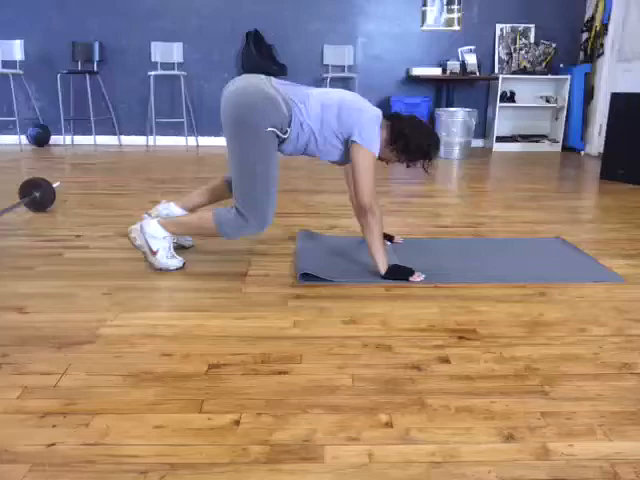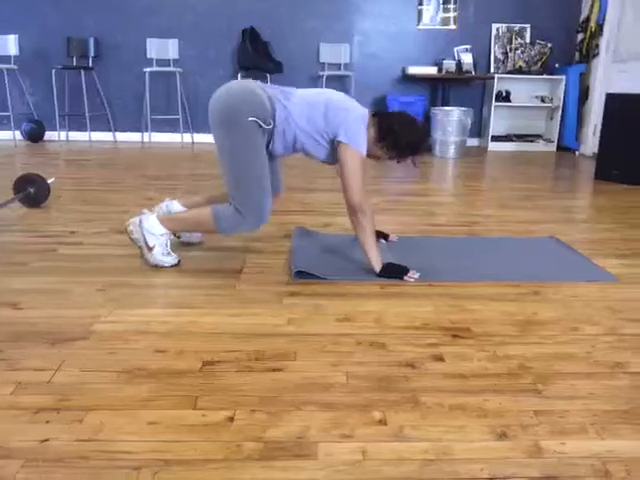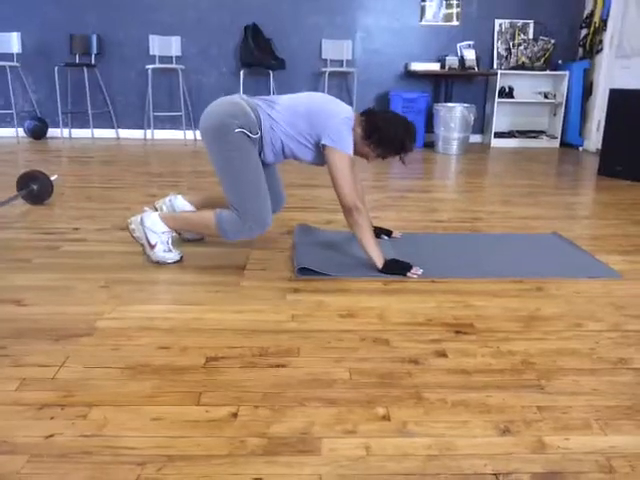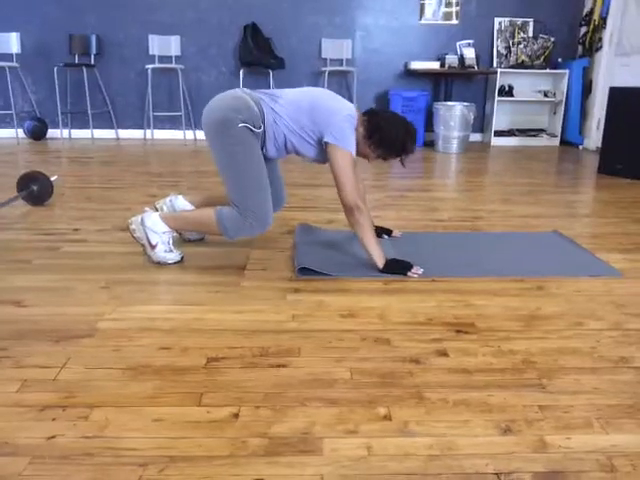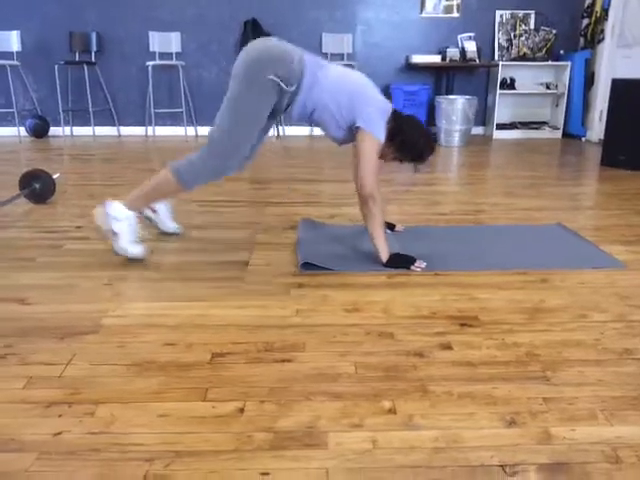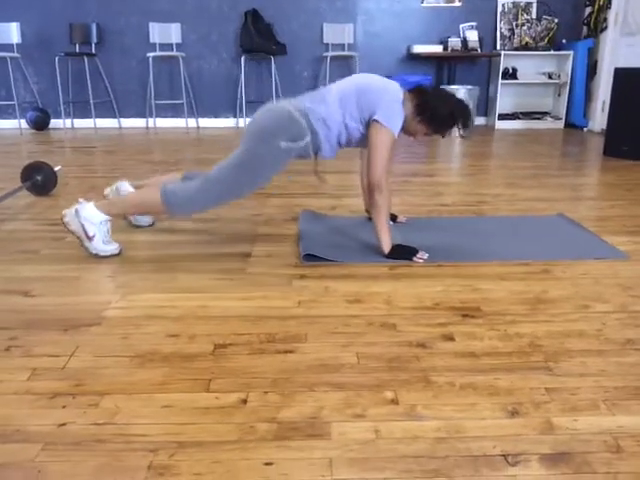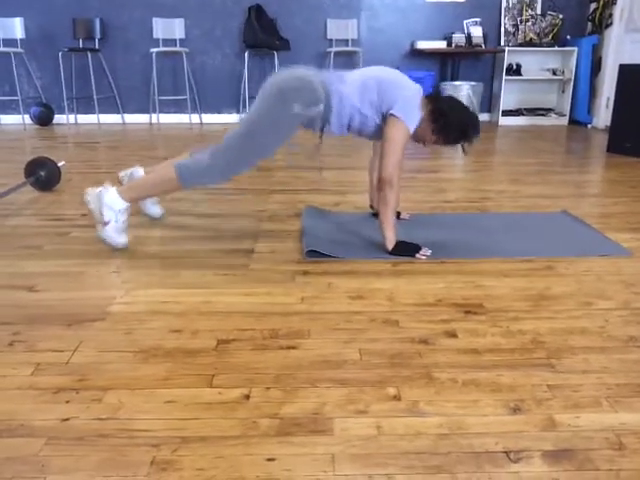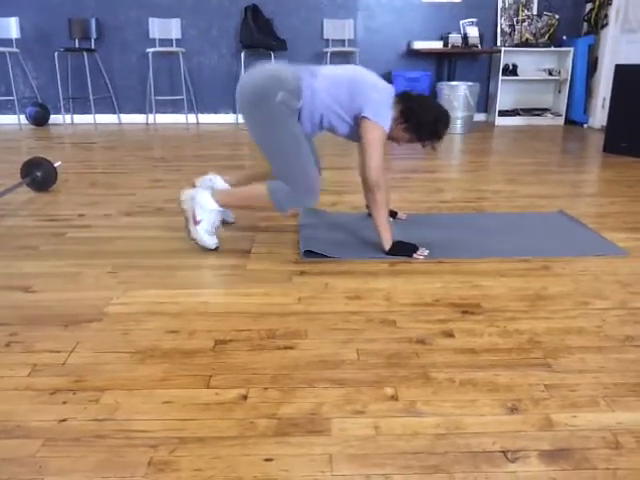
dt=0.3s
person 1, frame 1
left shoulder: (360, 123)
right shoulder: (370, 130)
left elbow: (356, 194)
right elbow: (367, 205)
left wrist: (373, 234)
right wrist: (385, 268)
left hip: (249, 93)
right hip: (257, 110)
left knee: (251, 177)
right knee: (254, 218)
left ankle: (175, 209)
right ankle: (157, 230)
person 1, frame 2
left shoulder: (352, 122)
right shoulder: (355, 129)
left elbow: (352, 196)
right elbow: (358, 204)
left wrist: (368, 232)
right wrist: (379, 266)
left hip: (242, 101)
right hip: (243, 109)
left knee: (268, 192)
right knee: (252, 214)
left ankle: (178, 208)
right ankle: (156, 225)
person 1, frame 3
left shoulder: (347, 122)
right shoulder: (340, 129)
left elbow: (351, 184)
right elbow: (351, 204)
left wrist: (368, 228)
right wrist: (382, 262)
left hip: (236, 123)
right hip: (230, 126)
left knee: (272, 204)
right knee: (254, 222)
left ankle: (181, 204)
right ankle: (156, 222)
person 1, frame 4
left shoulder: (352, 121)
right shoulder: (342, 128)
left elbow: (353, 182)
right elbow: (353, 203)
left wrist: (369, 227)
right wrist: (382, 262)
left hip: (238, 117)
right hip: (233, 120)
left knee: (273, 203)
right knee: (255, 221)
left ankle: (182, 205)
right ankle: (158, 223)
person 1, frame 5
left shoulder: (371, 113)
right shoulder: (375, 122)
left elbow: (362, 180)
right elbow: (369, 191)
left wrist: (375, 219)
right wrist: (386, 255)
left hip: (273, 67)
right hip: (271, 68)
left knee: (237, 157)
right knee: (218, 161)
left ankle: (155, 203)
right ankle: (122, 211)
person 1, frame 6
left shoulder: (387, 96)
right shoulder: (392, 108)
left elbow: (368, 170)
right elbow: (378, 182)
left wrist: (377, 213)
right wrist: (389, 246)
left hip: (286, 120)
right hip: (285, 131)
left knee: (212, 183)
right knee: (204, 194)
left ankle: (128, 190)
right ankle: (93, 212)
person 1, frame 7
left shoulder: (398, 101)
right shoulder: (408, 109)
left elbow: (377, 165)
right elbow: (388, 179)
left wrist: (381, 211)
right wrist: (392, 242)
left hip: (294, 89)
right hip: (297, 97)
left knee: (224, 157)
right knee: (218, 166)
left ankle: (140, 178)
right ankle: (112, 200)
person 1, frame 8
left shoulder: (384, 102)
right shoulder: (379, 109)
left elbow: (368, 168)
right elbow: (374, 180)
left wrist: (379, 209)
right wrist: (389, 244)
left hip: (275, 86)
right hip: (268, 93)
left knee: (306, 175)
right knee: (303, 192)
left ankle: (217, 185)
right ankle: (208, 201)
